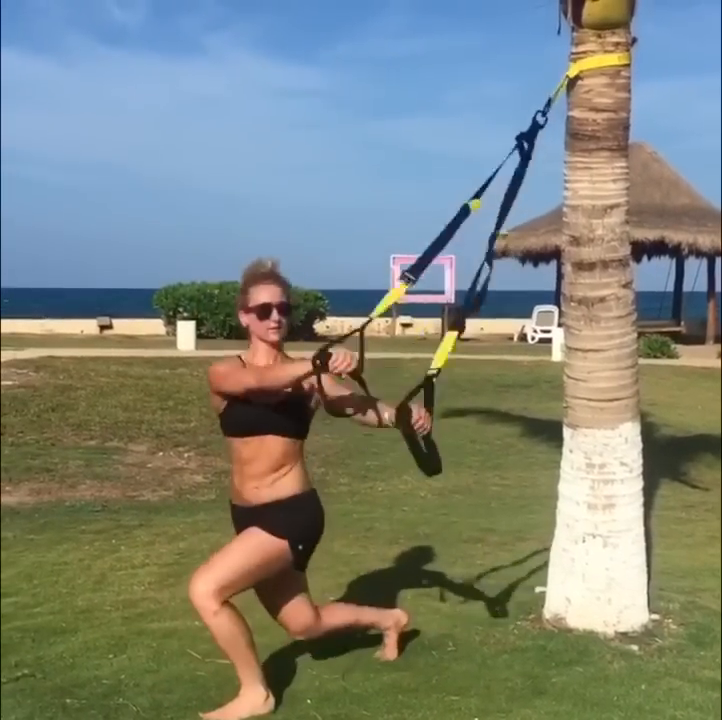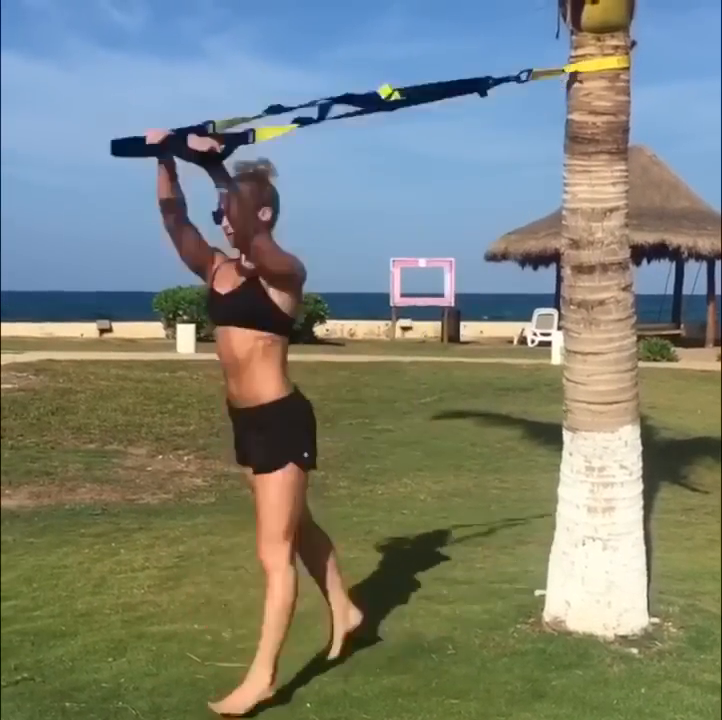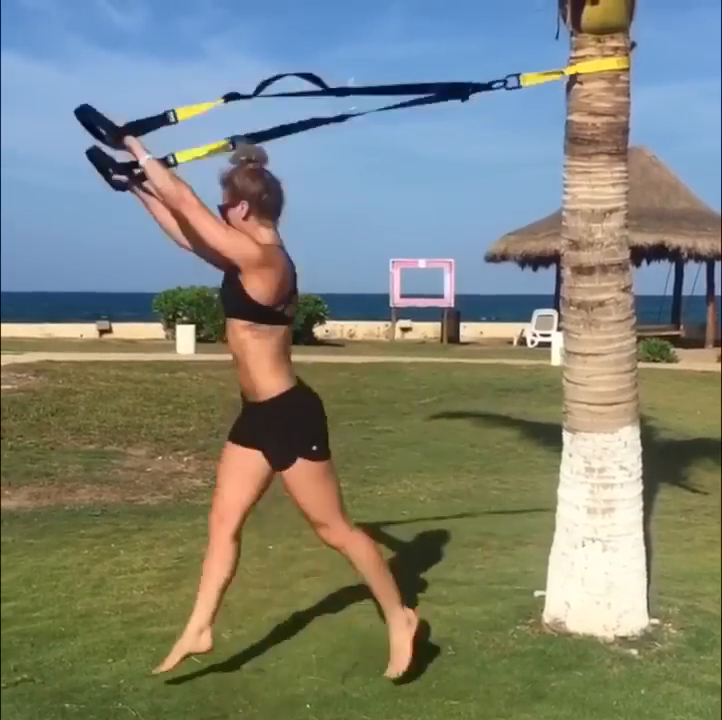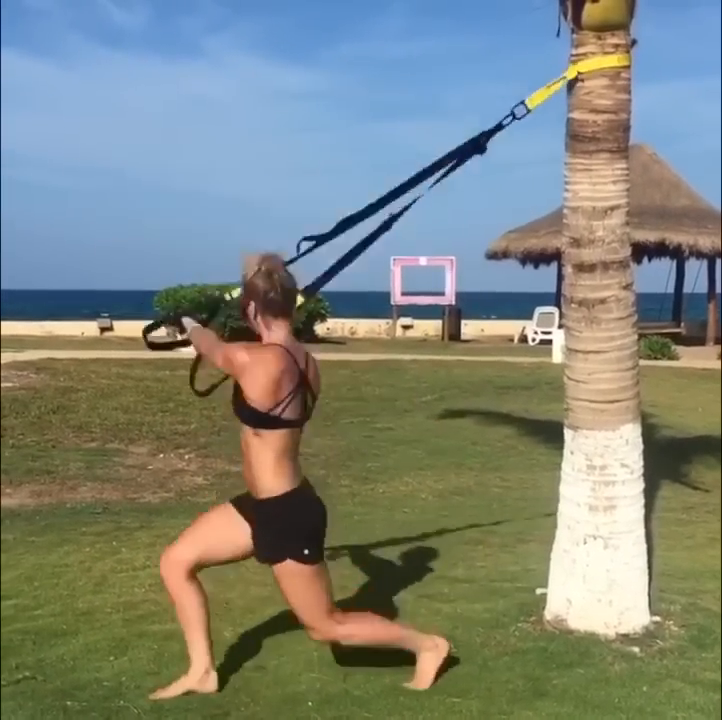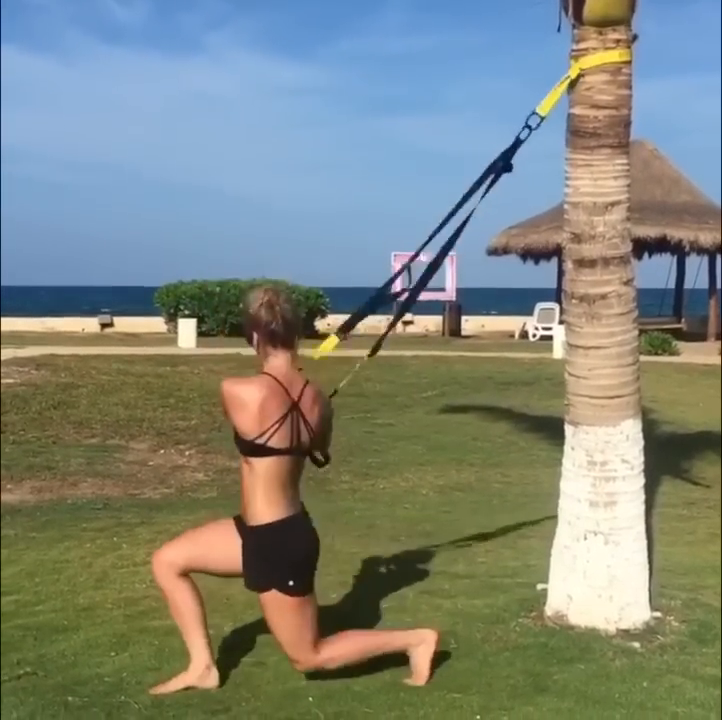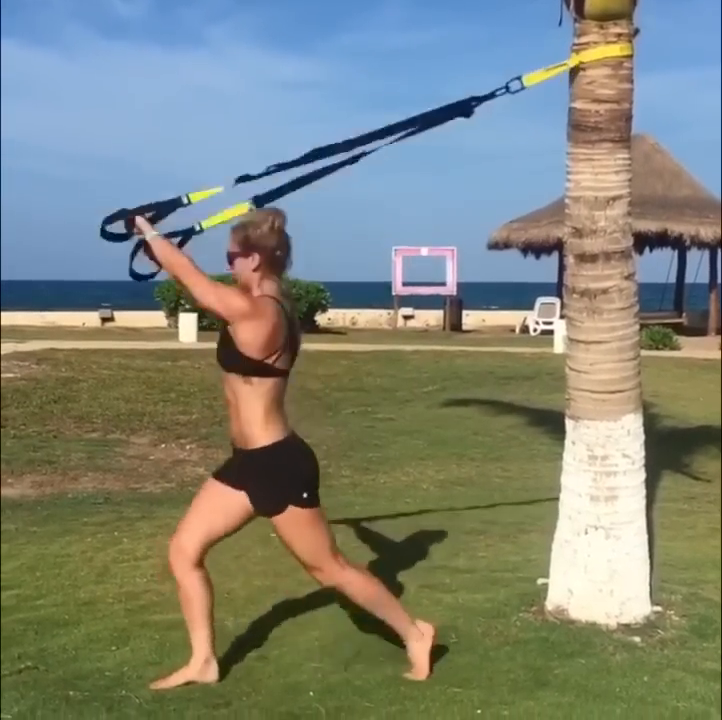
dt=0.2s
person 1, frame 1
left shoulder: (310, 376)
right shoulder: (224, 376)
left elbow: (349, 405)
right elbow: (263, 385)
left wrist: (396, 414)
right wrist: (318, 368)
left hip: (292, 513)
right hip: (248, 516)
left knee: (205, 588)
right knee: (303, 625)
right ankle: (388, 620)
person 1, frame 2
left shoulder: (286, 271)
right shoulder: (217, 271)
left elbow: (264, 248)
right elbow: (180, 231)
left wrist: (218, 170)
right wrist: (166, 172)
left hip: (283, 423)
right hip: (246, 422)
left knee: (274, 550)
right knee: (295, 526)
right ankle: (343, 611)
person 1, frame 3
left shoulder: (261, 259)
right shoulder: (254, 257)
left elbow: (188, 206)
right elbow: (193, 229)
left wrist: (141, 155)
right wrist: (147, 175)
left hip: (289, 415)
right hip: (260, 413)
left knee: (332, 528)
right knee: (223, 523)
left ankle: (399, 619)
right ankle: (198, 630)
person 1, frame 4
left shoulder: (256, 362)
right shoulder: (302, 359)
left elbow: (213, 349)
left wrist: (193, 330)
left hip: (284, 514)
right hip: (266, 505)
left knee: (325, 624)
right knee: (175, 564)
left ankle: (426, 646)
right ankle: (202, 669)
person 1, frame 5
left shoulder: (245, 393)
right shoulder: (316, 396)
left hip: (276, 540)
right hip: (276, 527)
left knee: (307, 656)
right knee: (166, 562)
left ankle: (416, 641)
right ankle: (202, 666)
person 1, frame 6
left shoulder: (251, 312)
right shoulder: (264, 311)
left elbow: (188, 276)
right elbow: (201, 280)
left wrist: (148, 235)
right wrist: (162, 245)
left hip: (278, 466)
right hip: (249, 462)
left knee: (328, 571)
right knee: (182, 550)
left ankle: (414, 631)
right ankle: (202, 660)
